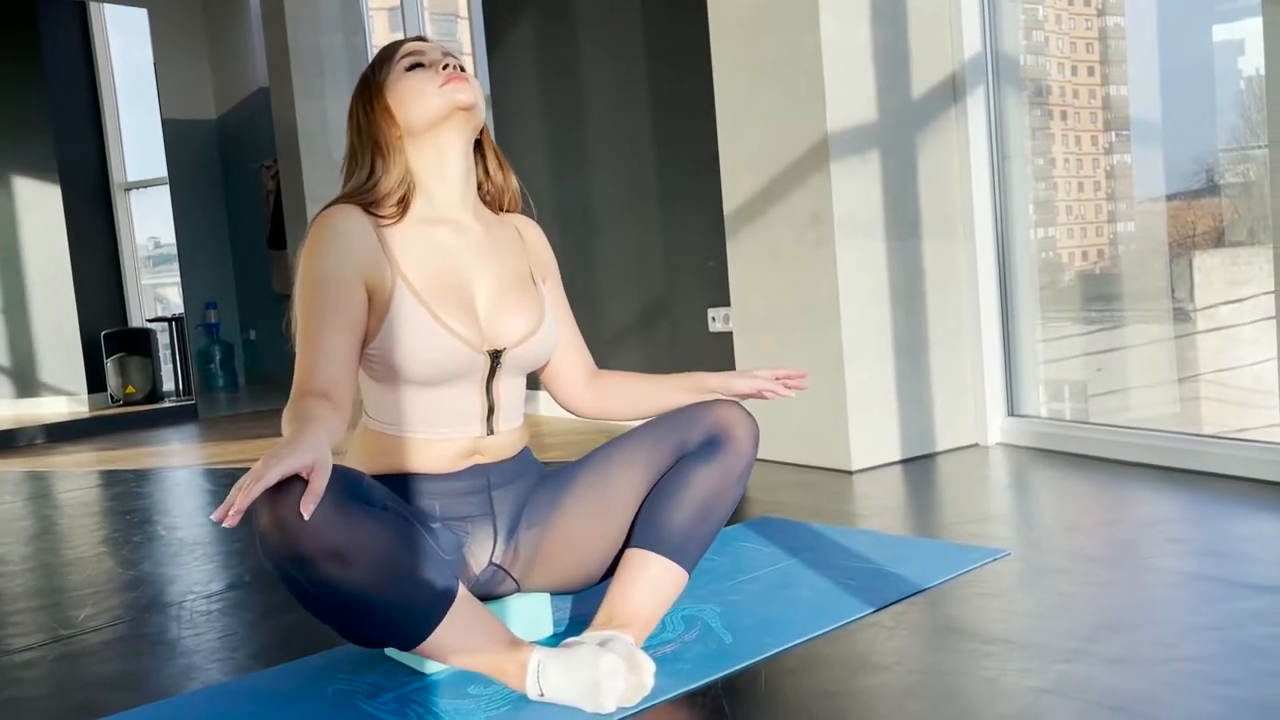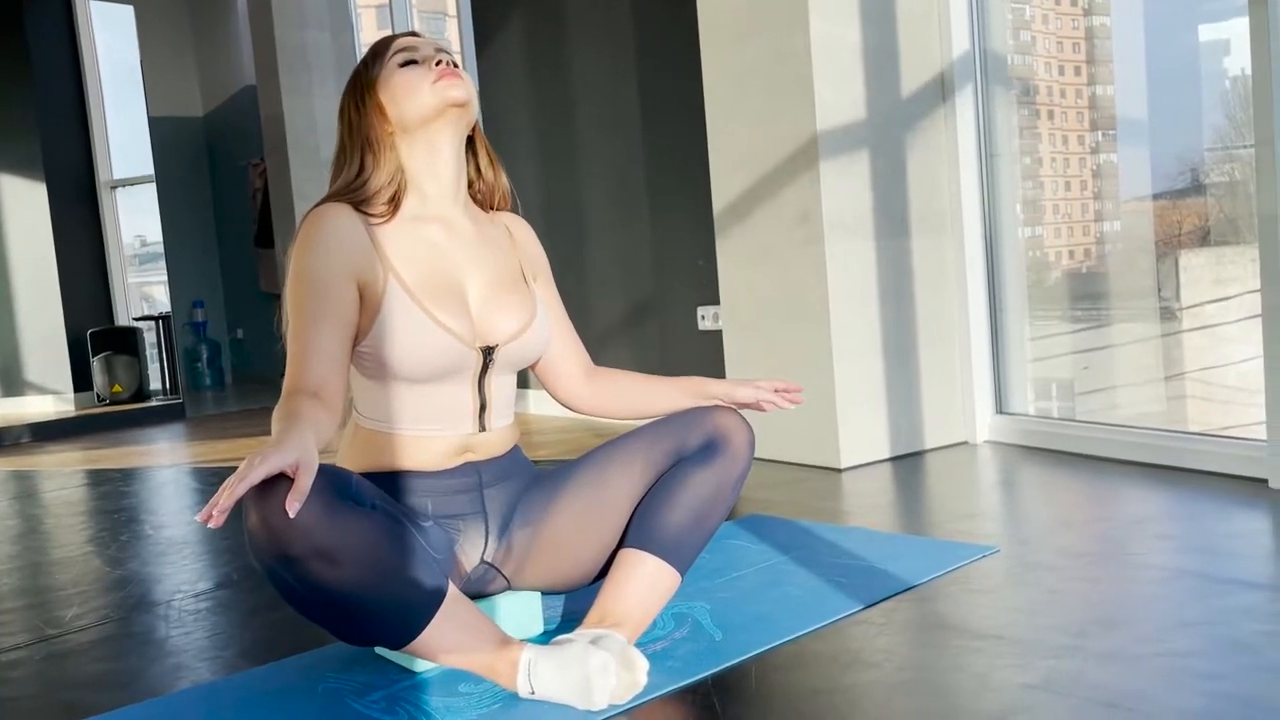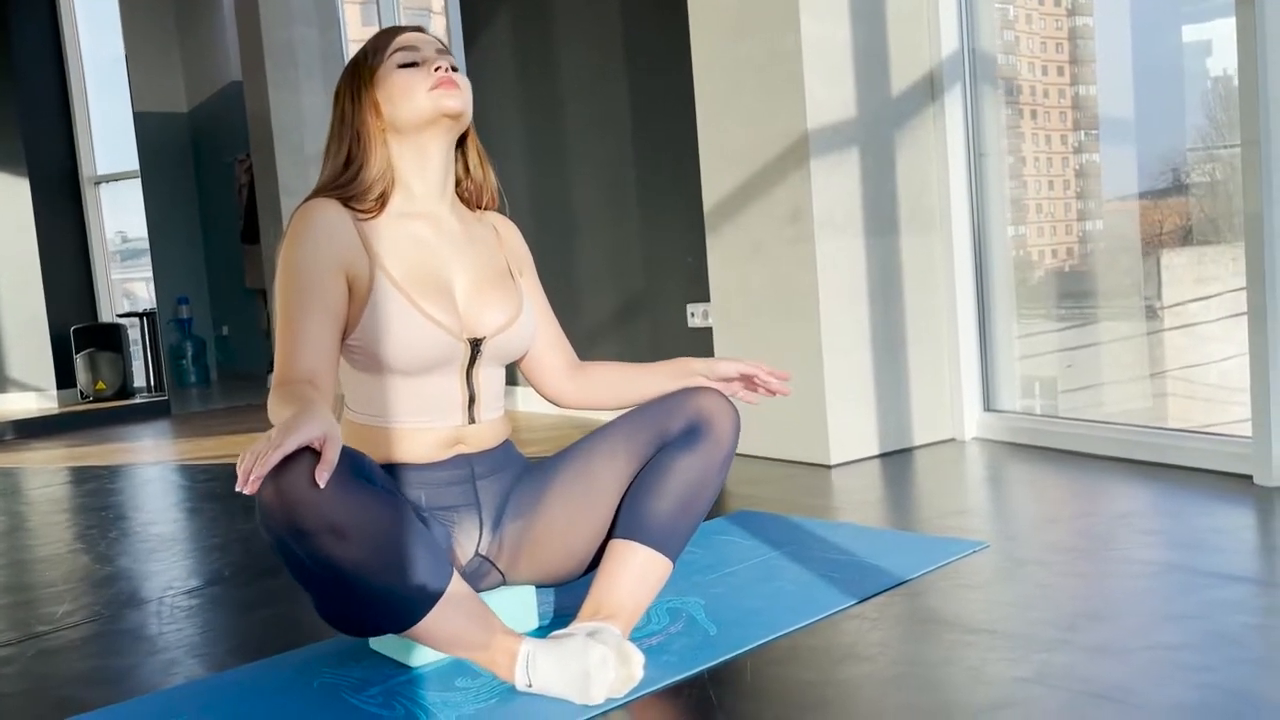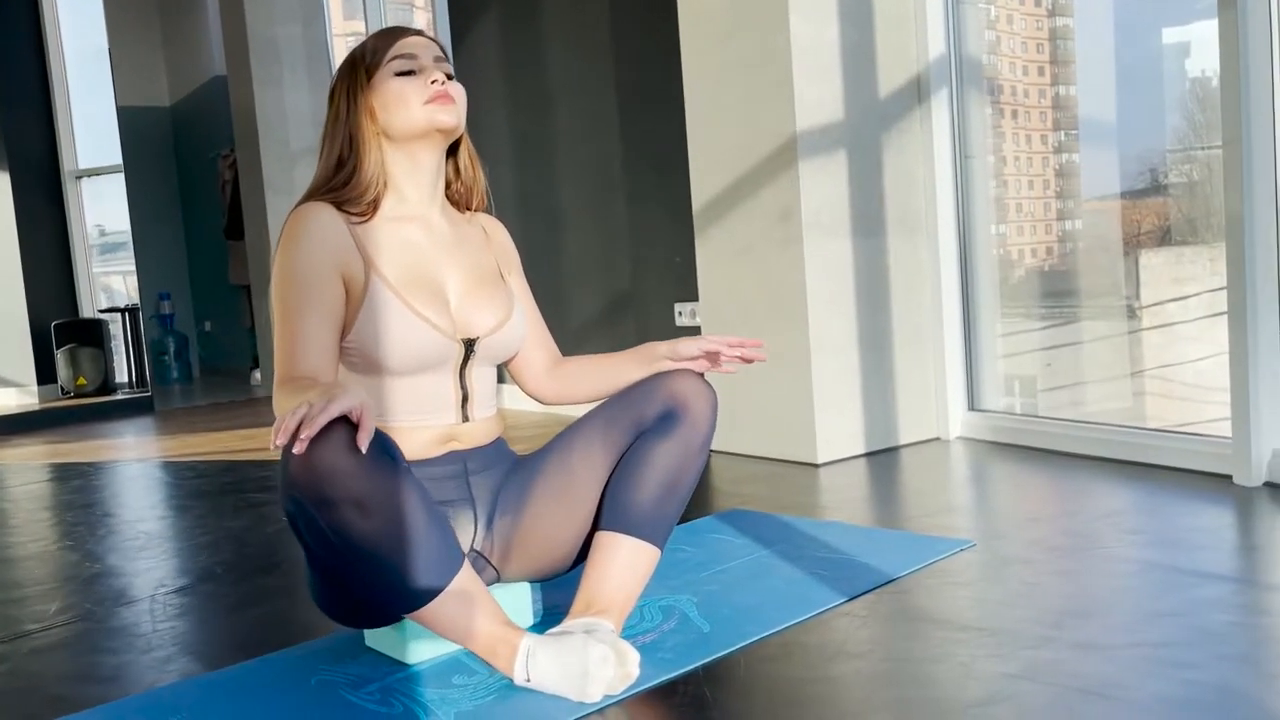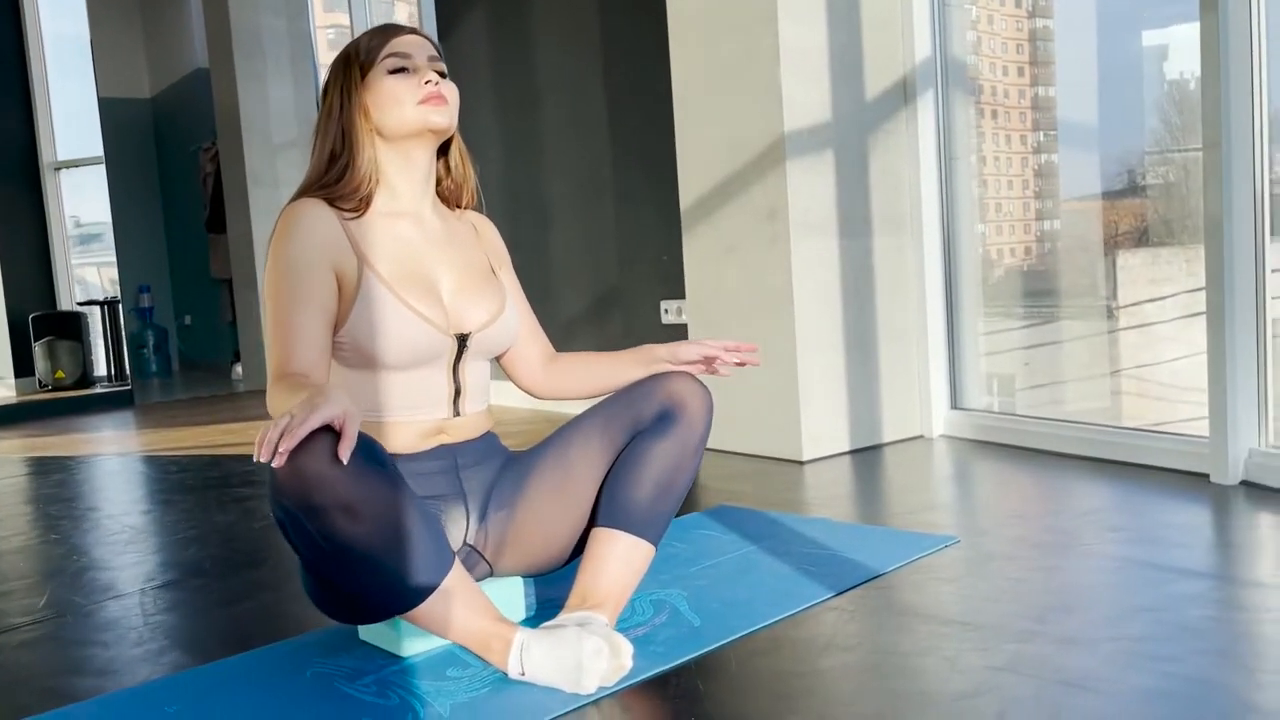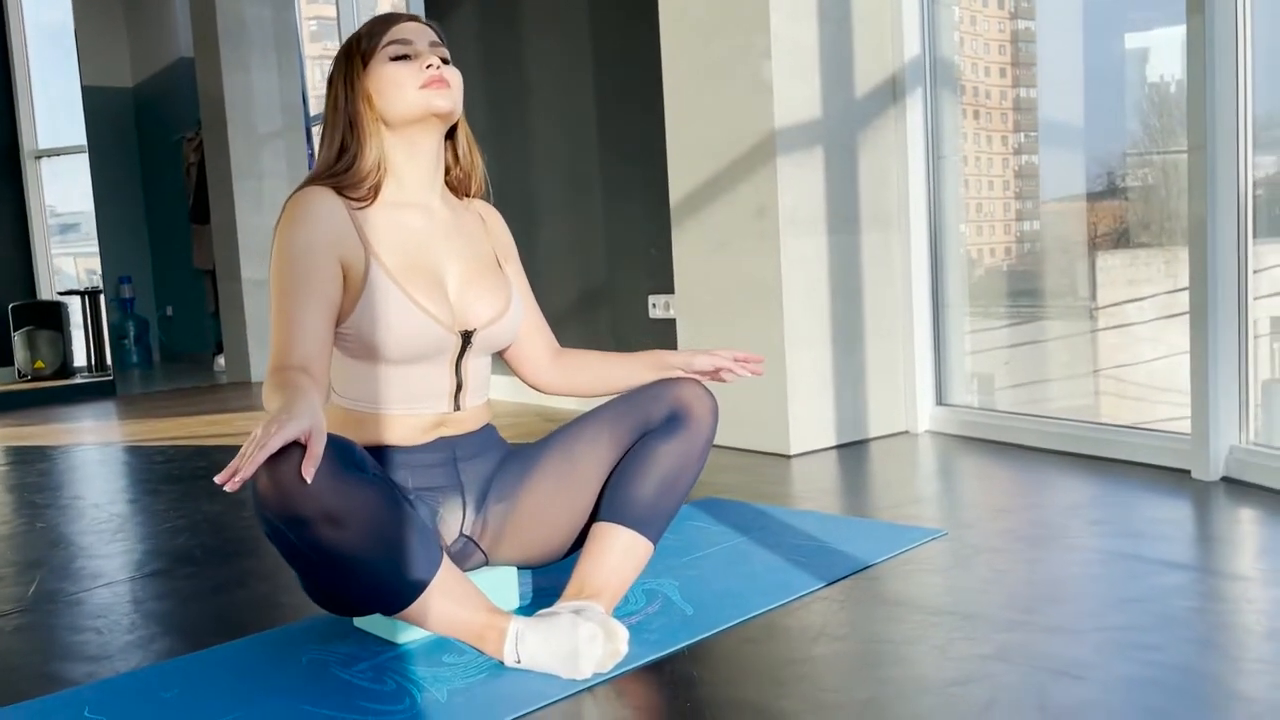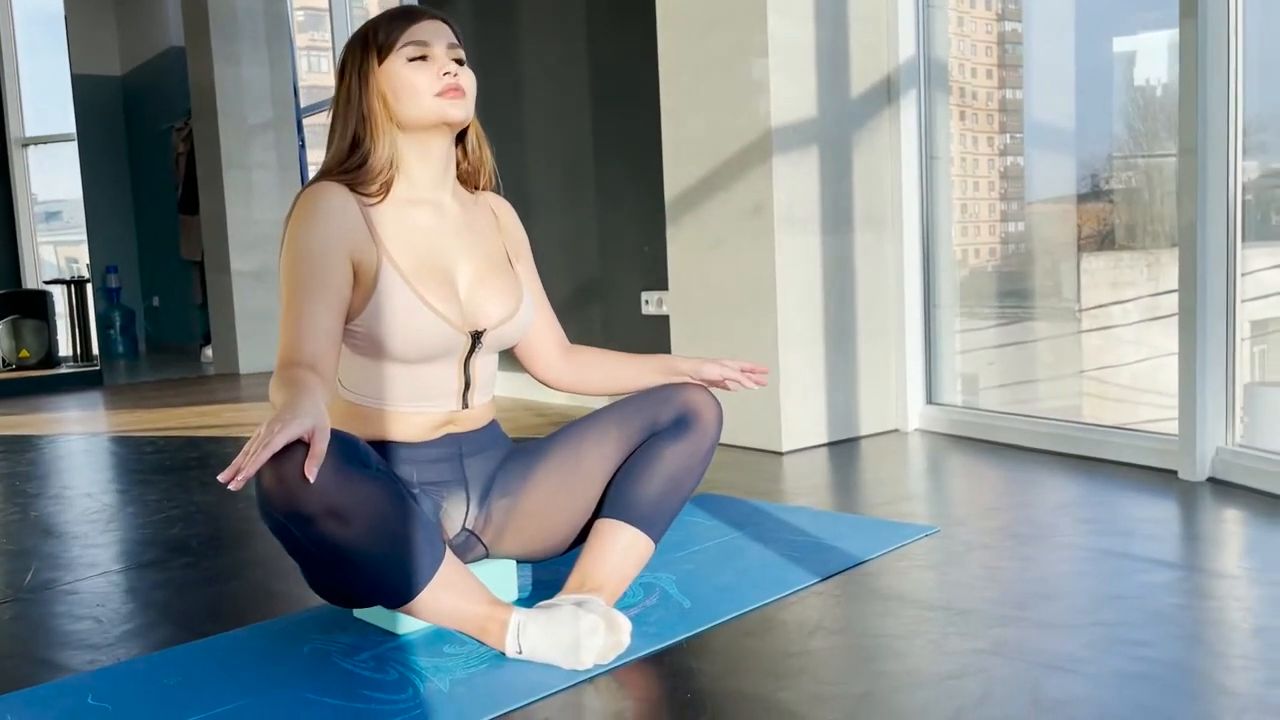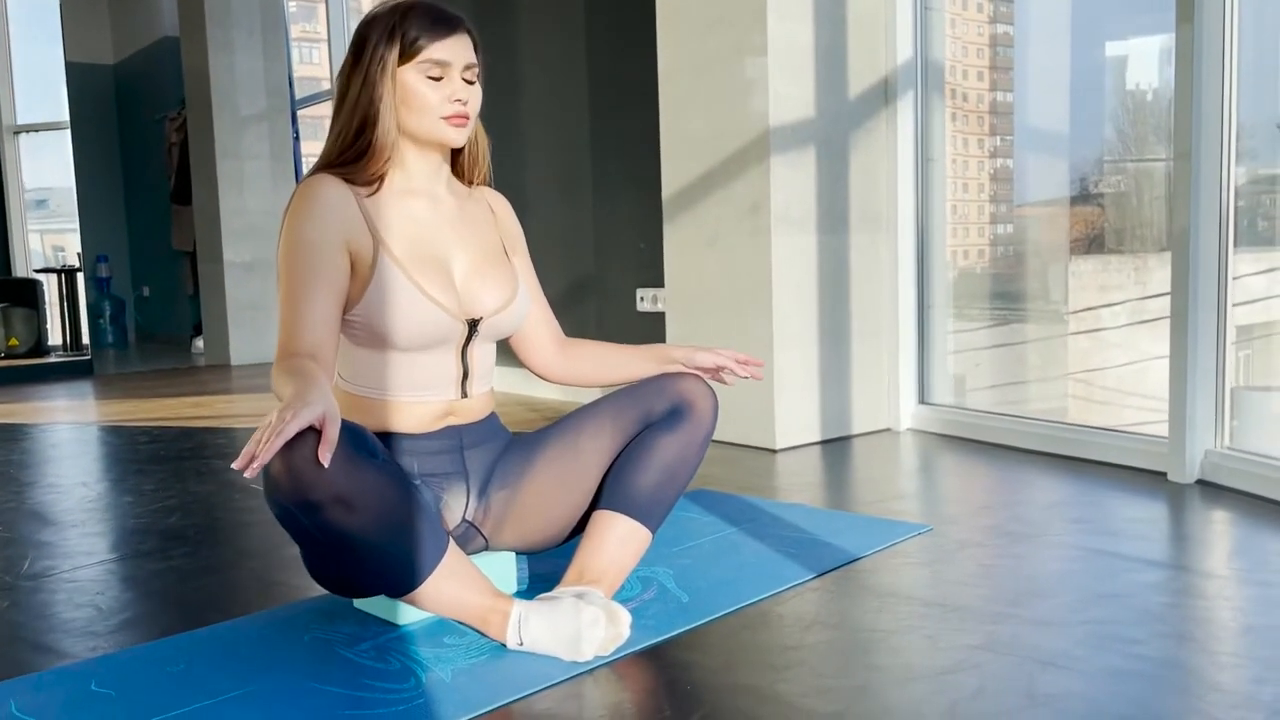
dt=0.3s
person 1, frame 1
left shoulder: (522, 237)
right shoulder: (351, 233)
left elbow: (581, 386)
right elbow: (321, 394)
left wrist: (714, 383)
right wrist: (307, 438)
left hip: (522, 507)
right hip: (408, 528)
left knee: (723, 429)
right knee: (298, 511)
left ankle: (612, 643)
person 1, frame 2
left shoulder: (513, 236)
right shoulder: (342, 231)
left elbow: (578, 381)
right elbow: (313, 392)
left wrist: (711, 388)
right wrist: (296, 438)
left hip: (513, 505)
right hip: (398, 524)
left knee: (718, 434)
right knee: (287, 512)
left ankle: (602, 641)
right ankle: (516, 665)
person 1, frame 3
left shoulder: (498, 235)
right shoulder: (331, 227)
left elbow: (563, 377)
right elbow: (299, 383)
left wrist: (692, 367)
right wrist: (309, 415)
left hip: (507, 502)
right hip: (391, 522)
left knee: (704, 411)
right knee: (301, 483)
left ankle: (600, 634)
right ankle: (516, 657)
person 1, frame 4
left shoulder: (487, 235)
right shoulder: (324, 228)
left elbow: (548, 375)
right elbow: (297, 384)
left wrist: (665, 352)
right wrist: (332, 396)
left hip: (500, 498)
right hip: (389, 525)
left knee: (681, 396)
right knee: (326, 455)
left ankle: (593, 629)
right ankle: (518, 651)
person 1, frame 5
left shoulder: (477, 231)
right shoulder: (317, 225)
left elbow: (542, 370)
right elbow: (292, 382)
left wrist: (662, 354)
right wrist: (322, 397)
left hip: (492, 493)
right hip: (386, 519)
left knee: (678, 399)
right knee: (313, 465)
left ankle: (587, 623)
right ankle: (511, 645)
person 1, frame 6
left shoulder: (483, 221)
right shoulder: (324, 214)
left elbow: (546, 364)
right elbow: (293, 369)
left wrist: (669, 361)
right wrist: (299, 403)
left hip: (489, 485)
right hip: (378, 508)
left knee: (685, 405)
right knee: (292, 477)
left ankle: (582, 613)
right ankle: (504, 635)
person 1, frame 7
left shoulder: (495, 215)
right shoulder: (335, 211)
left elbow: (555, 360)
right elbow: (303, 365)
left wrist: (677, 366)
right wrist: (304, 403)
left hip: (491, 478)
right hip: (384, 495)
left knee: (689, 410)
right knee: (297, 476)
left ankle: (582, 607)
right ankle: (505, 628)
person 1, frame 8
left shoulder: (490, 209)
right shoulder: (332, 202)
left elbow: (550, 352)
right elbow: (300, 355)
left wrist: (672, 355)
right wrist: (311, 392)
left hip: (490, 471)
right hip: (384, 488)
left knee: (684, 398)
right knee: (304, 462)
left ankle: (581, 598)
right ankle: (507, 618)
